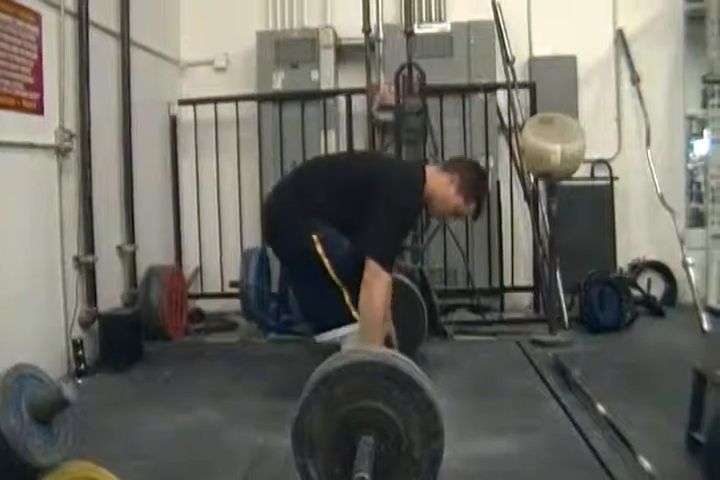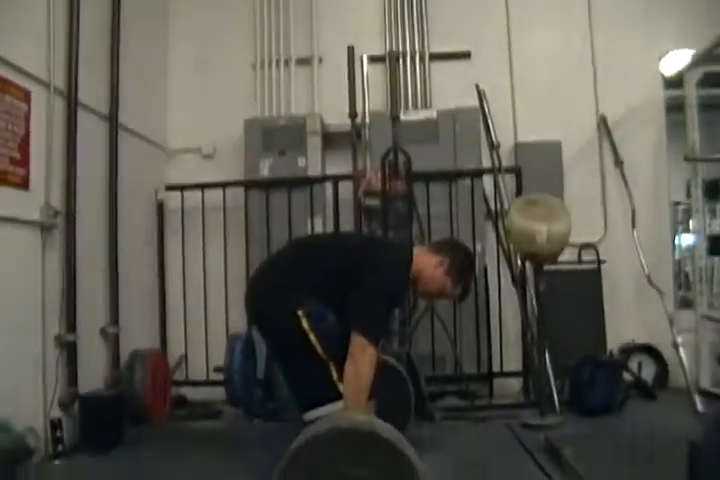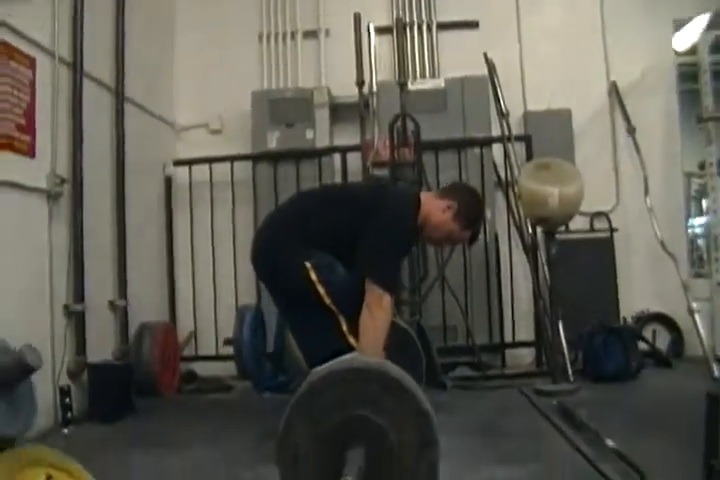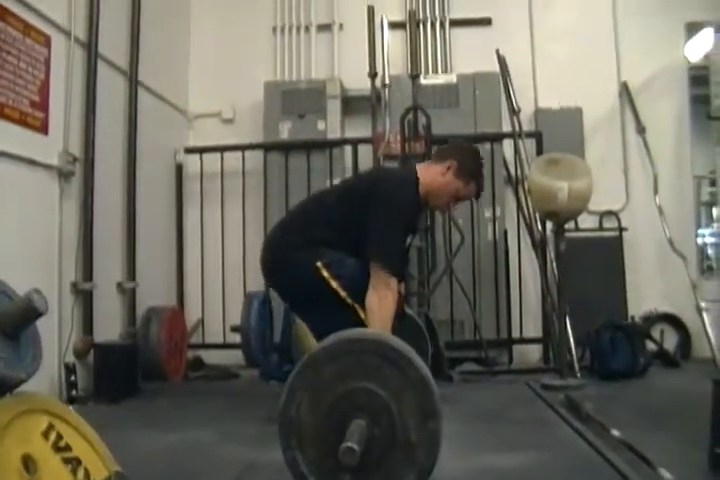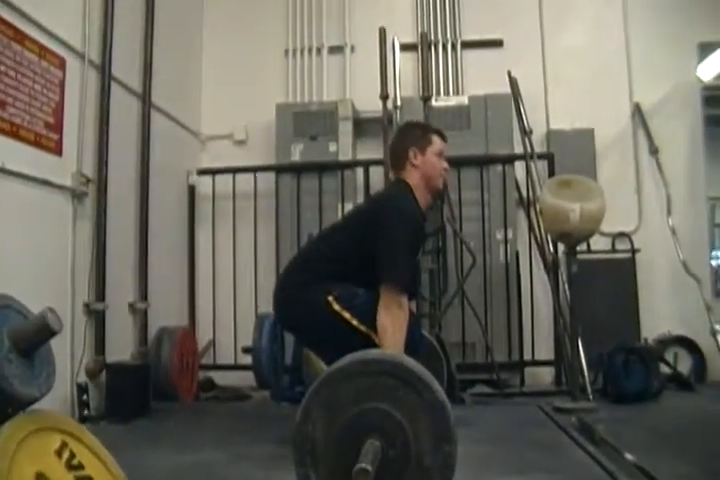
dt=1s
person 1, frame 1
left shoulder: (406, 181)
right shoulder: (403, 190)
left elbow: (380, 267)
right elbow: (375, 277)
left wrist: (384, 319)
left hip: (295, 214)
right hip: (294, 216)
right knee: (356, 320)
person 1, frame 2
left shoulder: (393, 262)
right shoulder: (389, 270)
left elbow: (362, 347)
right elbow: (361, 352)
left hip: (279, 291)
right hip: (279, 293)
right knee: (337, 395)
person 1, frame 3
left shoulder: (400, 208)
right shoulder: (397, 216)
left elbow: (379, 298)
right elbow: (376, 301)
left hip: (285, 245)
right hip: (285, 246)
right knee: (345, 353)
person 1, frame 4
left shoulder: (403, 192)
right shoulder: (398, 194)
left elbow: (390, 281)
right elbow: (381, 285)
left hip: (292, 252)
right hip: (297, 252)
person 1, frame 5
left shoulder: (402, 206)
right shoulder: (400, 210)
left elbow: (402, 298)
right elbow: (392, 302)
left hip: (304, 292)
right hip: (309, 292)
right knee: (403, 339)
